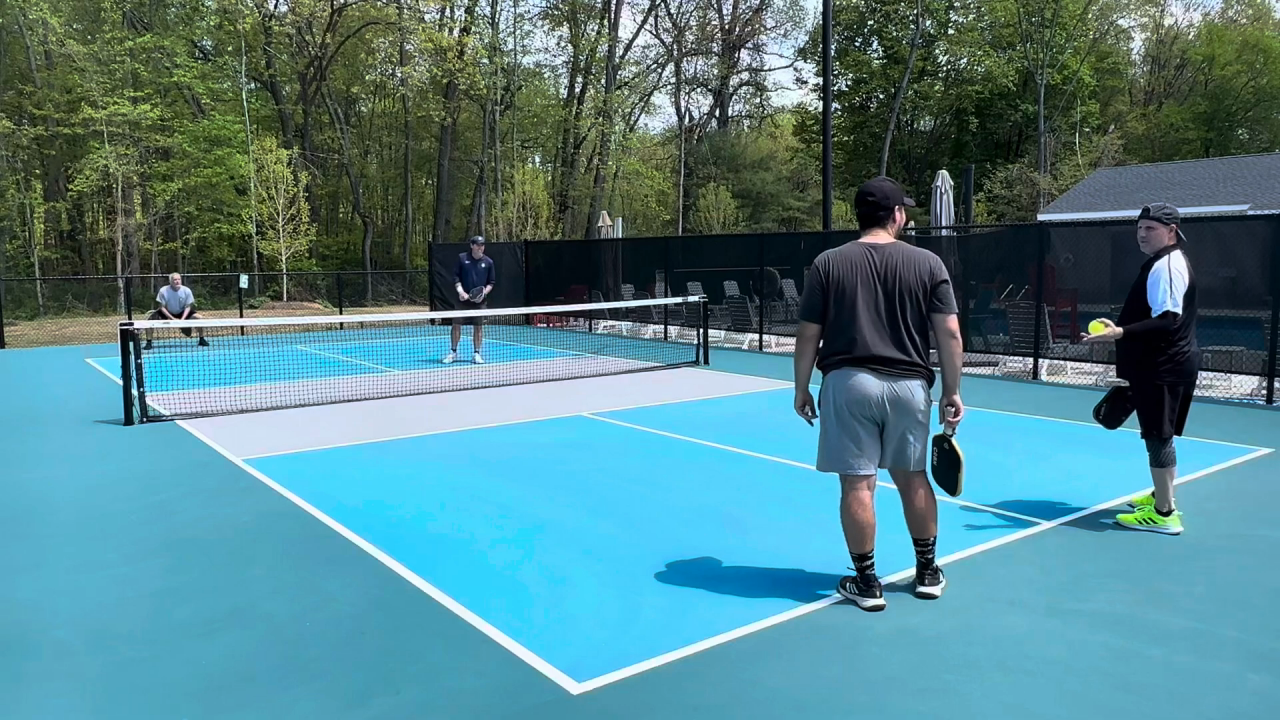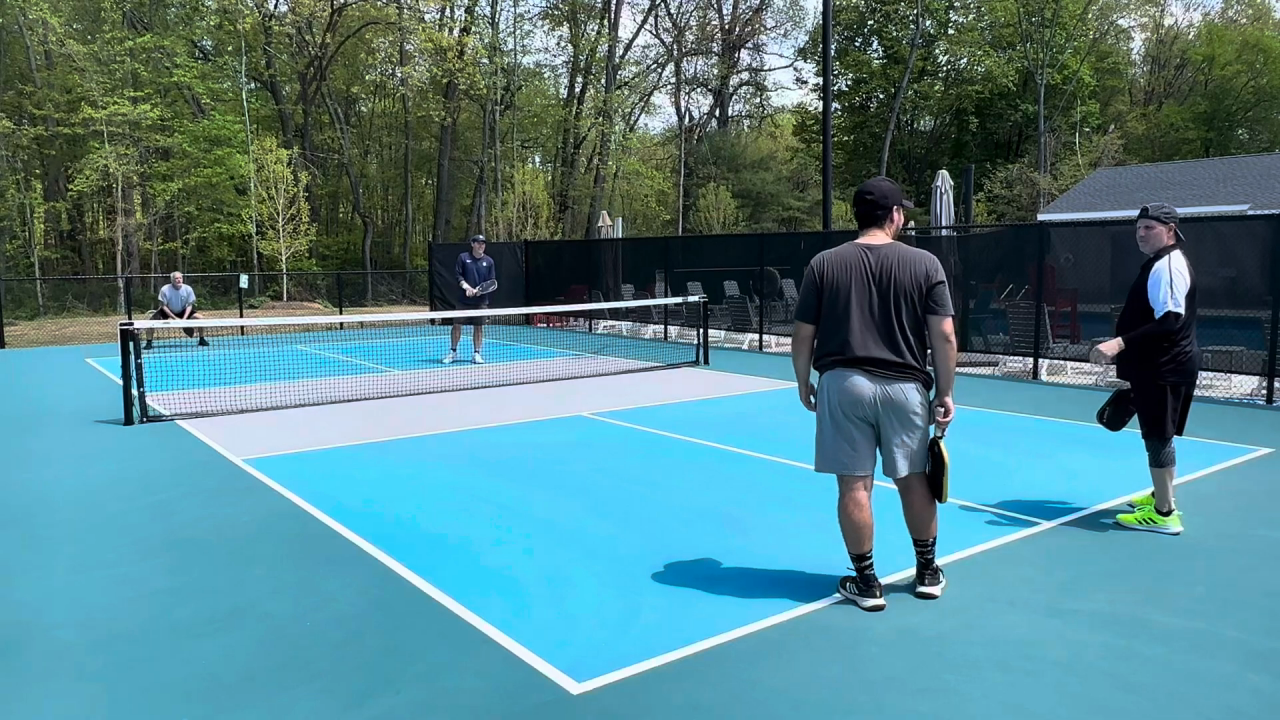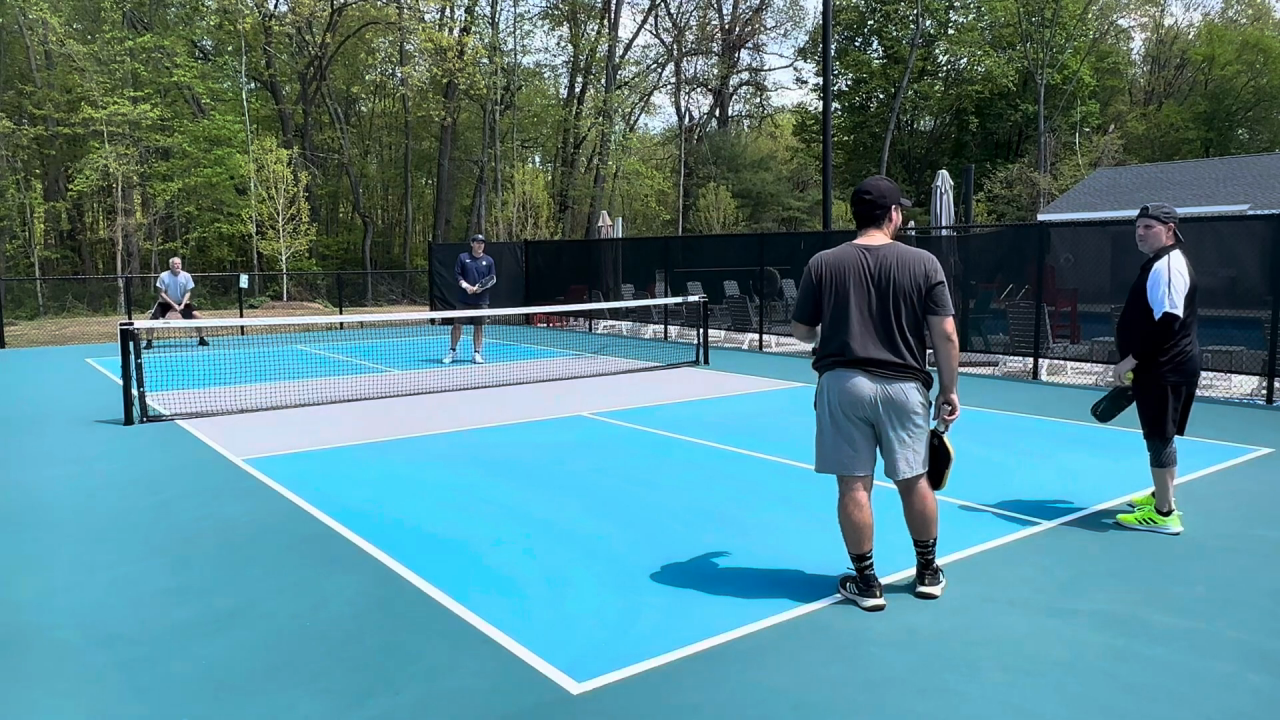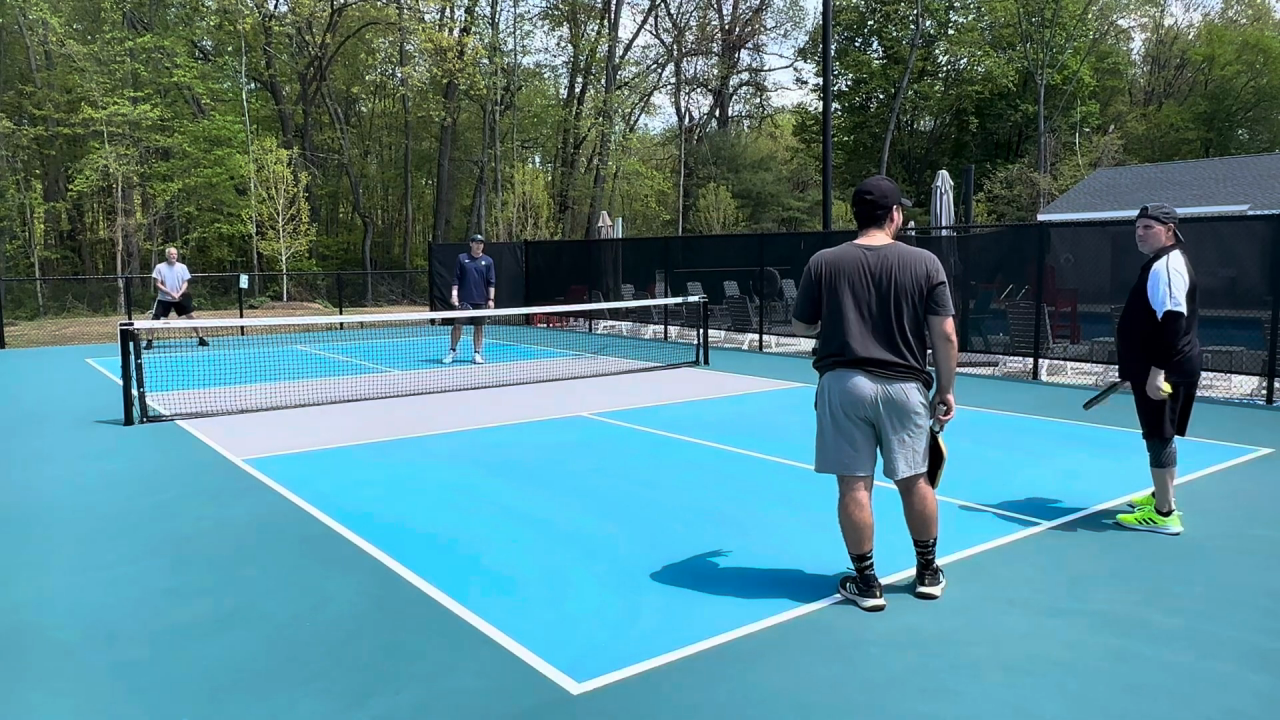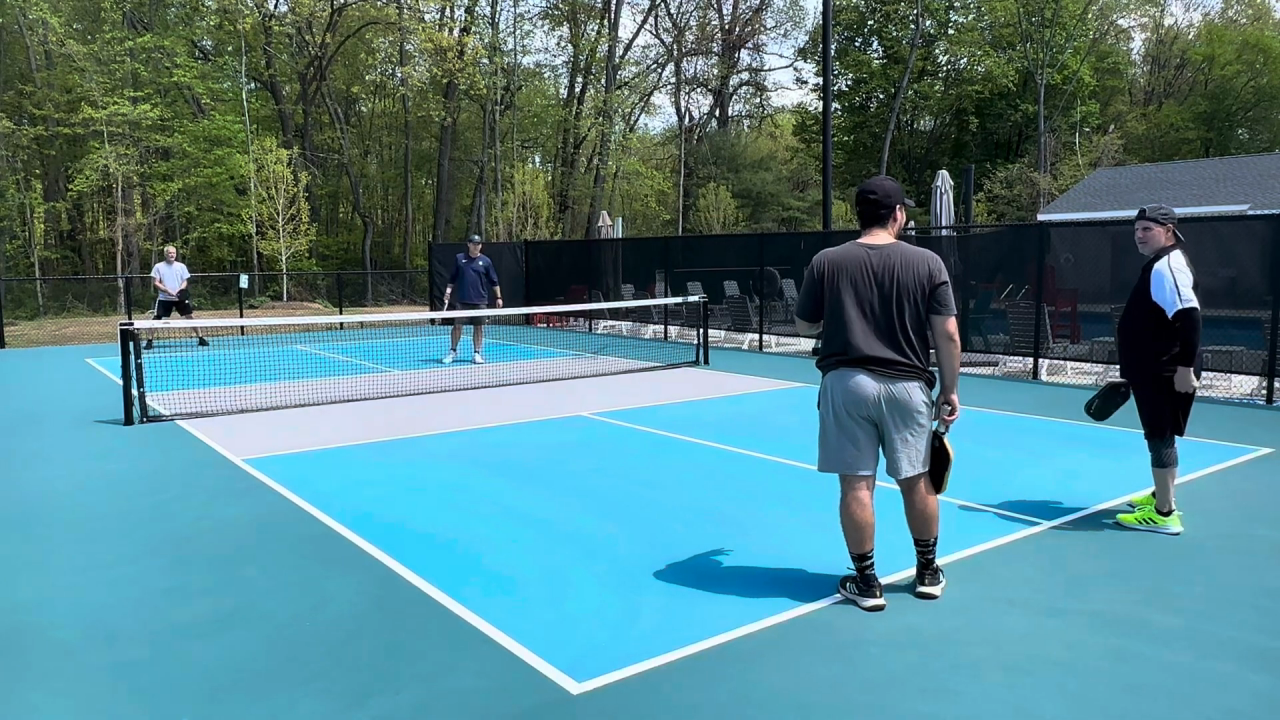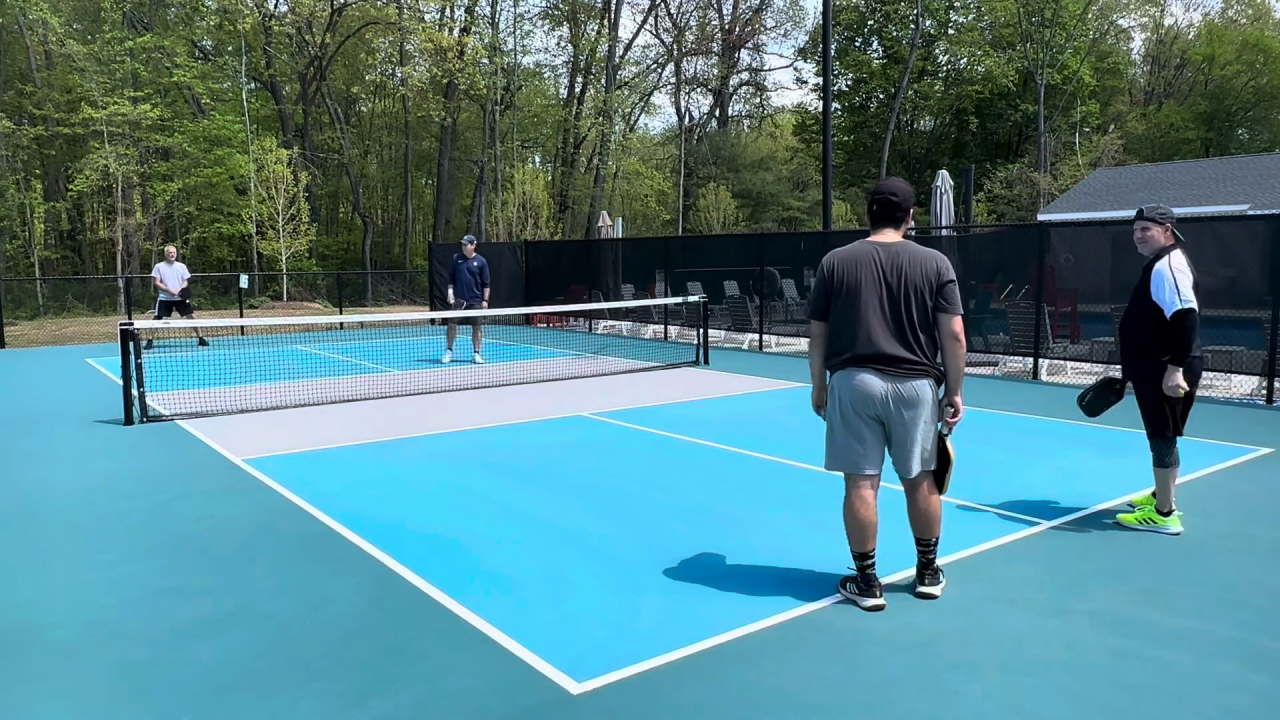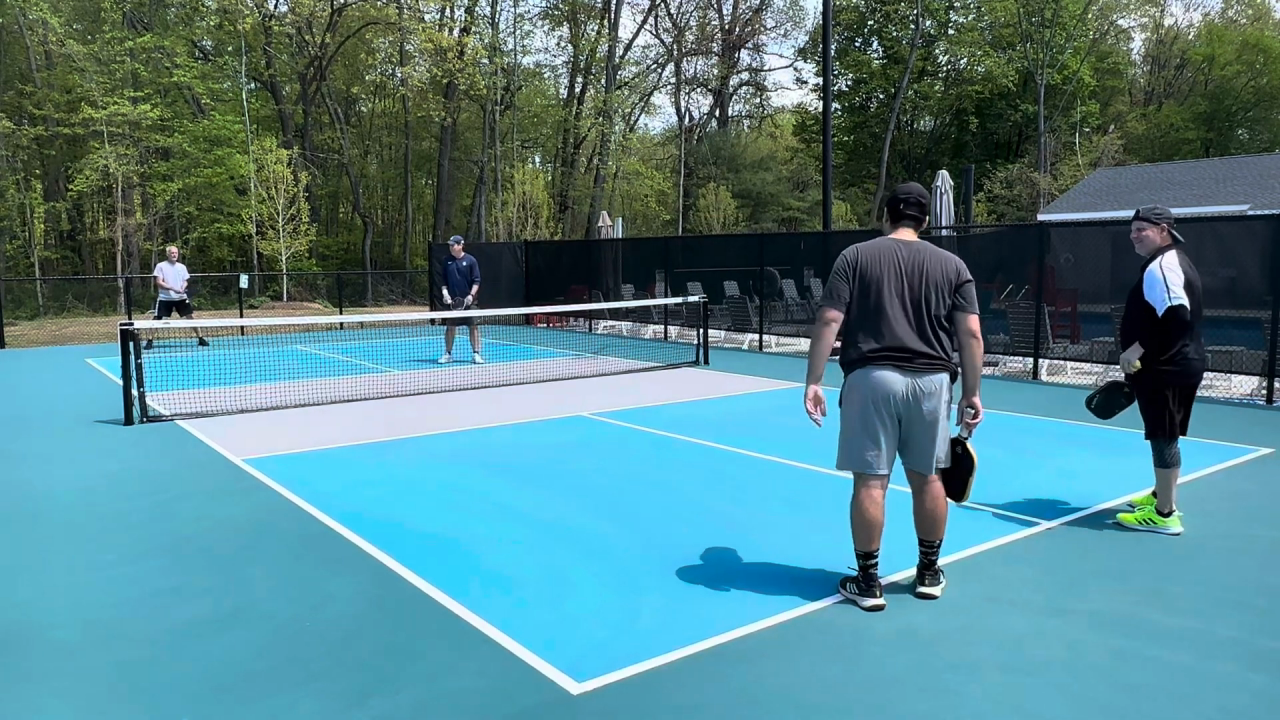
dt=0.3s
person 1, frame 1
left shoulder: (828, 263)
right shoulder: (928, 263)
left elbow: (808, 335)
right elbow: (949, 334)
left wrist: (801, 388)
right wrist: (953, 391)
left hip: (849, 383)
right hip: (908, 385)
left knee: (857, 484)
right knee: (913, 478)
left ankle: (866, 583)
right ankle: (927, 572)
person 1, frame 2
left shoulder: (824, 264)
right shoulder: (925, 264)
left elbow: (803, 335)
right elbow: (944, 336)
left wrist: (804, 383)
right wrist: (945, 393)
left hip: (844, 385)
right hip: (904, 387)
left knee: (854, 485)
right knee: (913, 479)
left ankle: (866, 583)
right ankle: (927, 572)
person 1, frame 3
left shoulder: (822, 264)
right shoulder: (923, 263)
left elbow: (801, 331)
right elbow: (945, 335)
right wrist: (949, 390)
left hip: (843, 384)
right hip: (903, 386)
left knee: (854, 485)
right knee: (914, 480)
left ankle: (866, 583)
right ankle: (928, 572)
person 1, frame 4
left shoulder: (824, 263)
right shoulder: (925, 263)
left elbow: (802, 326)
right elbow: (945, 336)
right wrist: (946, 390)
left hip: (844, 384)
right hip: (904, 387)
left knee: (854, 485)
right knee: (915, 481)
left ankle: (866, 582)
right ankle: (928, 573)
person 1, frame 5
left shoulder: (826, 262)
right shoulder: (927, 263)
left elbow: (804, 325)
right elbow: (948, 335)
right wrist: (949, 390)
left hip: (847, 383)
right hip: (907, 385)
left knee: (856, 484)
right knee: (916, 480)
left ankle: (866, 582)
right ankle: (927, 573)
person 1, frame 6
left shoulder: (836, 262)
right shoulder: (934, 262)
left elbow: (818, 333)
right elbow: (953, 335)
left wrist: (819, 385)
right wrist: (954, 391)
left hip: (854, 382)
right hip: (915, 384)
left knee: (861, 484)
right knee: (921, 481)
left ankle: (866, 582)
right ankle: (928, 572)
person 1, frame 7
left shoulder: (856, 256)
right shoulder: (951, 264)
left elbow: (828, 322)
right elbow: (971, 334)
left wrist: (813, 381)
right wrist: (971, 392)
left hip: (871, 379)
right hip: (929, 380)
left knee: (870, 482)
right knee: (927, 478)
left ankle: (868, 581)
right ankle: (928, 573)
person 2, frame 1
left shoulder: (1167, 266)
right shoulder: (1162, 264)
left elbow: (1167, 320)
left wrist: (1118, 333)
left hip: (1164, 369)
right hip: (1160, 367)
left knee: (1158, 437)
right knee: (1159, 435)
left ankle: (1164, 514)
right ankle: (1161, 497)
person 2, frame 2
left shoulder: (1167, 267)
right shoulder: (1160, 264)
left elbow: (1169, 322)
left wrist: (1120, 343)
right wrist: (1126, 344)
left hip: (1164, 369)
right hip: (1159, 367)
left knee: (1158, 436)
right knee: (1159, 435)
left ankle: (1164, 513)
right ankle: (1161, 496)
person 2, frame 3
left shoulder: (1167, 266)
right shoulder: (1161, 263)
left elbow: (1167, 323)
left wrist: (1130, 359)
right wrist: (1136, 361)
left hip: (1164, 369)
right hip: (1161, 367)
left knee: (1159, 437)
right knee: (1160, 435)
left ankle: (1164, 514)
right ankle: (1161, 496)
person 2, frame 4
left shoulder: (1166, 266)
right shoulder: (1161, 263)
left elbow: (1173, 322)
left wrist: (1156, 371)
right wrist: (1153, 369)
left hip: (1163, 371)
right hip: (1160, 368)
left knee: (1158, 436)
right knee: (1160, 435)
left ankle: (1164, 513)
right ankle: (1161, 497)
person 2, frame 5
left shoulder: (1168, 266)
right shoulder: (1160, 264)
left elbow: (1189, 319)
left wrist: (1185, 368)
right wrist: (1157, 369)
left hip: (1164, 371)
right hip: (1155, 369)
left knee: (1160, 436)
right knee: (1160, 435)
left ankle: (1164, 514)
right ankle: (1161, 496)
person 2, frame 6
left shoulder: (1168, 266)
right shoulder: (1160, 264)
left elbow: (1186, 320)
left wrist: (1174, 369)
right wrist: (1136, 370)
left hip: (1165, 371)
right hip: (1155, 369)
left knee: (1161, 437)
right knee: (1161, 435)
left ankle: (1164, 514)
right ankle: (1161, 497)
person 2, frame 7
left shoulder: (1161, 265)
right shoulder: (1171, 262)
left elbow: (1176, 314)
left wrist: (1138, 347)
right wrist: (1143, 349)
left hip: (1164, 368)
right hip: (1179, 364)
left knee: (1162, 437)
right knee: (1166, 435)
left ankle: (1165, 514)
right ankle: (1161, 495)
